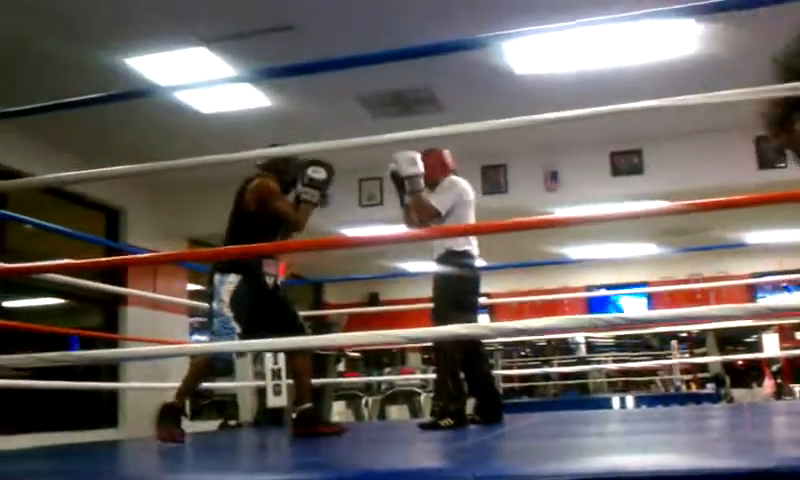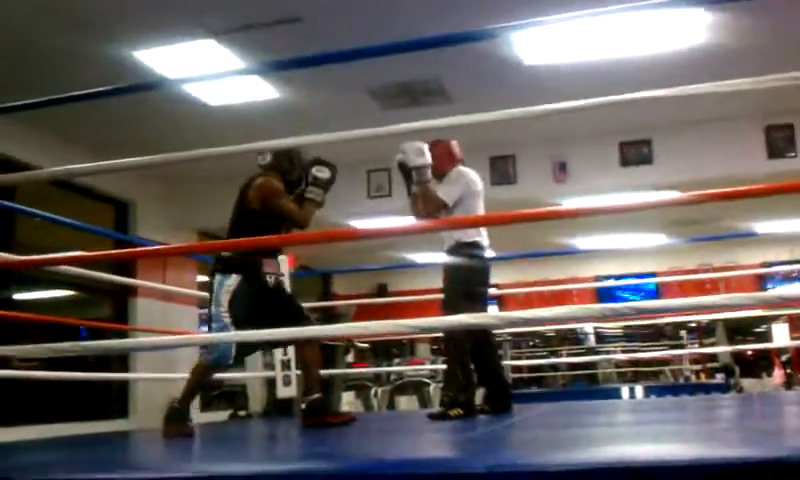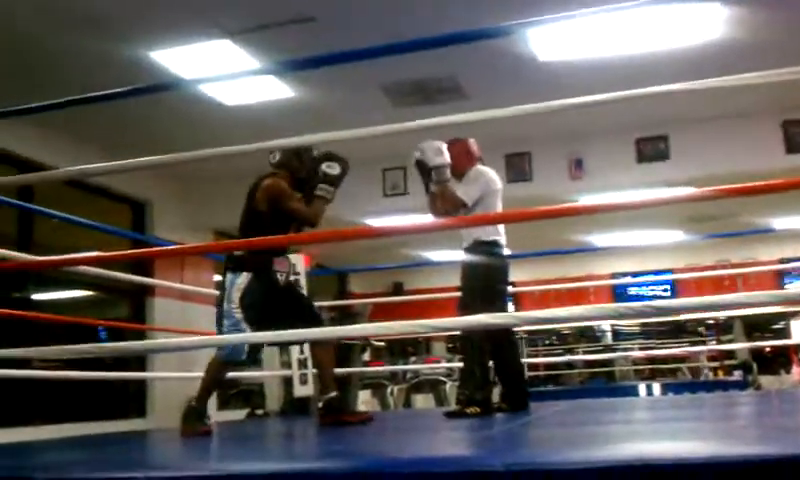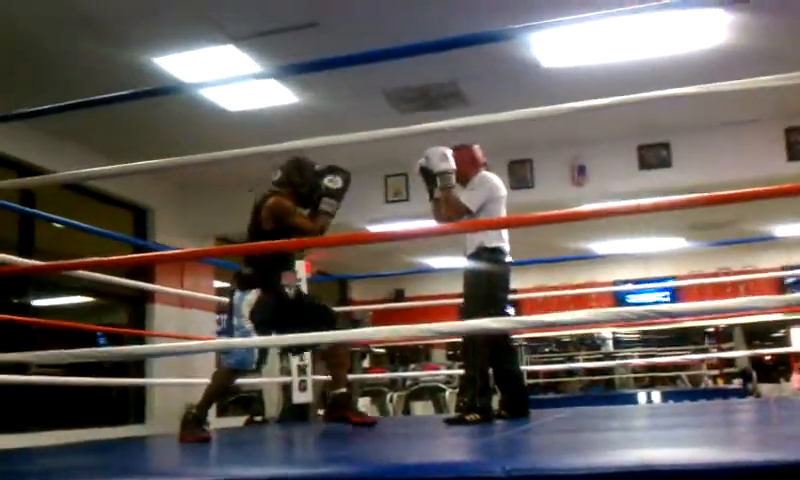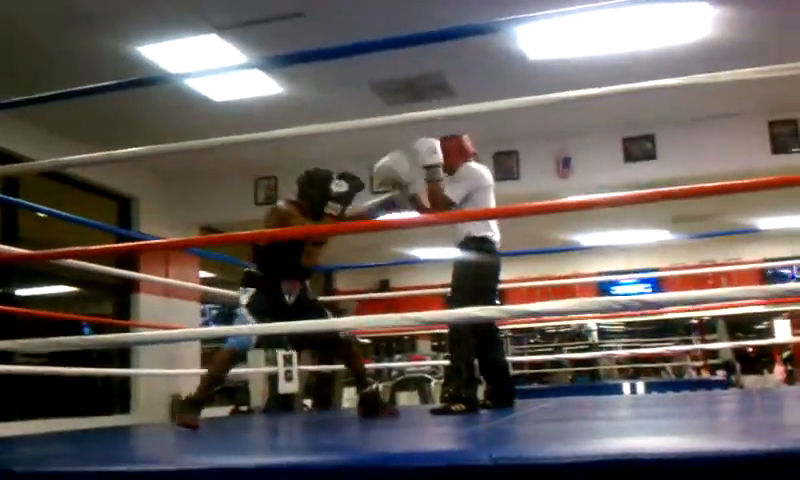
dt=0.2s
person 1, frame 1
left shoulder: (266, 192)
right shoulder: (263, 185)
left elbow: (282, 232)
right elbow: (296, 222)
left wrist: (306, 196)
right wrist: (313, 188)
left hip: (262, 278)
right hip: (236, 277)
left knee: (299, 339)
right knee: (222, 344)
left ankle: (305, 416)
right ankle: (172, 412)
person 1, frame 2
left shoulder: (270, 190)
right shoulder: (266, 185)
left elbow: (282, 231)
right elbow: (301, 221)
left wrist: (302, 196)
right wrist: (317, 187)
left hip: (263, 277)
right hip: (237, 277)
right knee: (222, 349)
left ankle: (314, 407)
right ankle: (178, 413)
person 1, frame 3
left shoulder: (281, 190)
right shoulder: (273, 185)
left elbow: (293, 228)
right elbow: (311, 219)
left wrist: (313, 191)
right wrist: (327, 184)
left hip: (274, 275)
right hip: (249, 276)
left knee: (319, 329)
right knee: (234, 347)
left ankle: (332, 405)
right ankle: (195, 412)
person 1, frame 4
left shoulder: (287, 209)
right shoulder: (276, 203)
right elbow: (315, 232)
left wrist: (326, 201)
right wrist: (331, 195)
left hip: (284, 290)
right hip: (258, 291)
left knee: (335, 331)
right knee: (242, 357)
left ankle: (340, 404)
right ankle: (194, 420)
person 1, frame 5
left shoulder: (317, 217)
right shoulder: (283, 212)
right elbow: (319, 238)
right wrist: (338, 200)
left hip: (296, 295)
right hip: (262, 291)
left knee: (344, 339)
right knee: (240, 342)
left ankle: (369, 399)
right ankle: (192, 404)
person 2, frame 1
left shoulder: (454, 184)
right shoulder: (444, 191)
left elbow: (423, 218)
right elbow: (415, 225)
left wrist: (414, 181)
right wrist: (404, 192)
left hip: (455, 266)
right hip: (458, 268)
left knee: (448, 339)
right knee: (465, 339)
left ankle: (450, 410)
right ankle: (488, 407)
person 2, frame 2
left shoulder: (461, 175)
right shoulder: (453, 182)
left elbow: (429, 209)
right elbow: (422, 215)
left wrist: (421, 172)
right wrist: (411, 181)
left hip: (465, 257)
right hip: (469, 259)
left knee: (458, 328)
right knee: (475, 329)
left ankle: (460, 400)
right ankle: (497, 397)
person 2, frame 3
left shoulder: (481, 174)
right shoulder: (470, 181)
left elbow: (448, 208)
right elbow: (439, 212)
left wrist: (440, 170)
right wrist: (429, 179)
left hip: (484, 256)
right hip: (487, 258)
left knee: (475, 327)
right knee: (495, 327)
left ankle: (476, 398)
right ankle: (514, 395)
person 2, frame 4
left shoulder: (485, 180)
right shoulder: (475, 187)
left elbow: (452, 215)
right elbow: (442, 217)
left wrist: (444, 175)
right wrist: (433, 184)
left hip: (487, 263)
right hip: (489, 264)
left knee: (477, 333)
right knee: (495, 335)
left ankle: (477, 405)
right ankle: (515, 402)
person 2, frame 5
left shoulder: (472, 170)
right shoulder: (466, 176)
left elbow: (438, 209)
right elbow: (432, 210)
left wrist: (432, 167)
right wrist: (403, 185)
left hip: (476, 252)
right hip: (482, 254)
left knee: (463, 324)
right knee: (481, 326)
left ankle: (462, 396)
right ankle: (500, 391)
